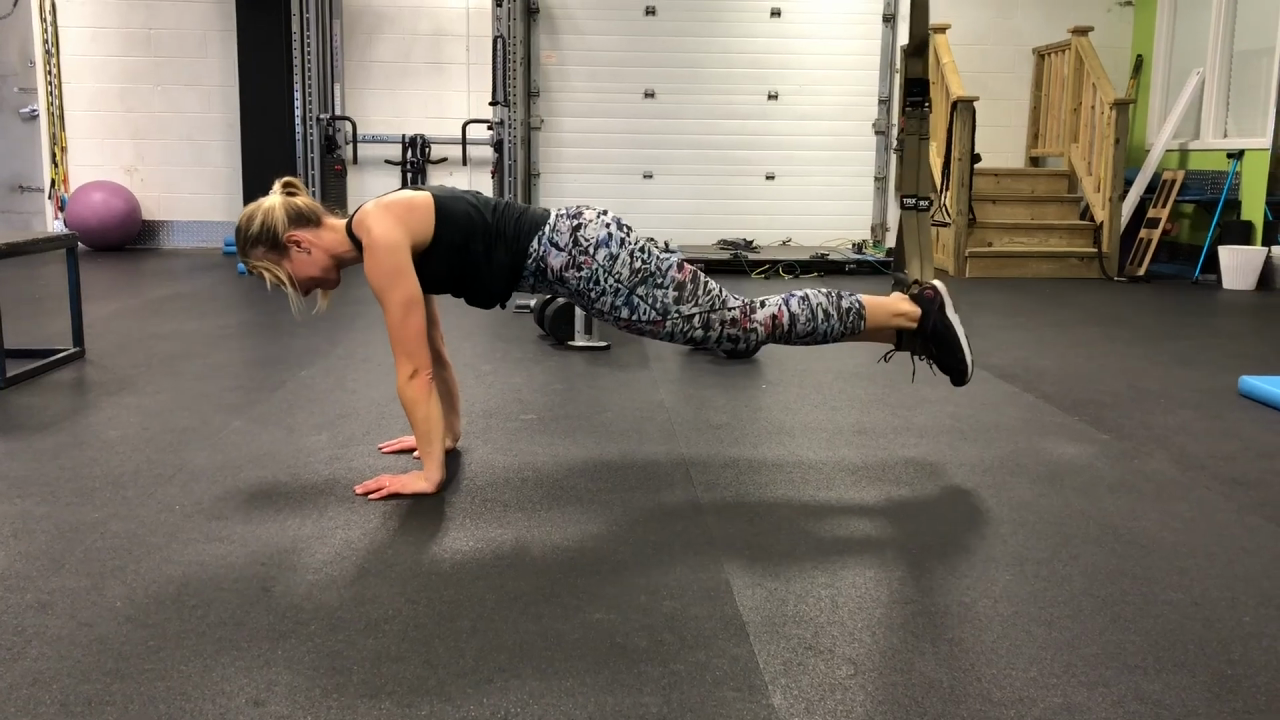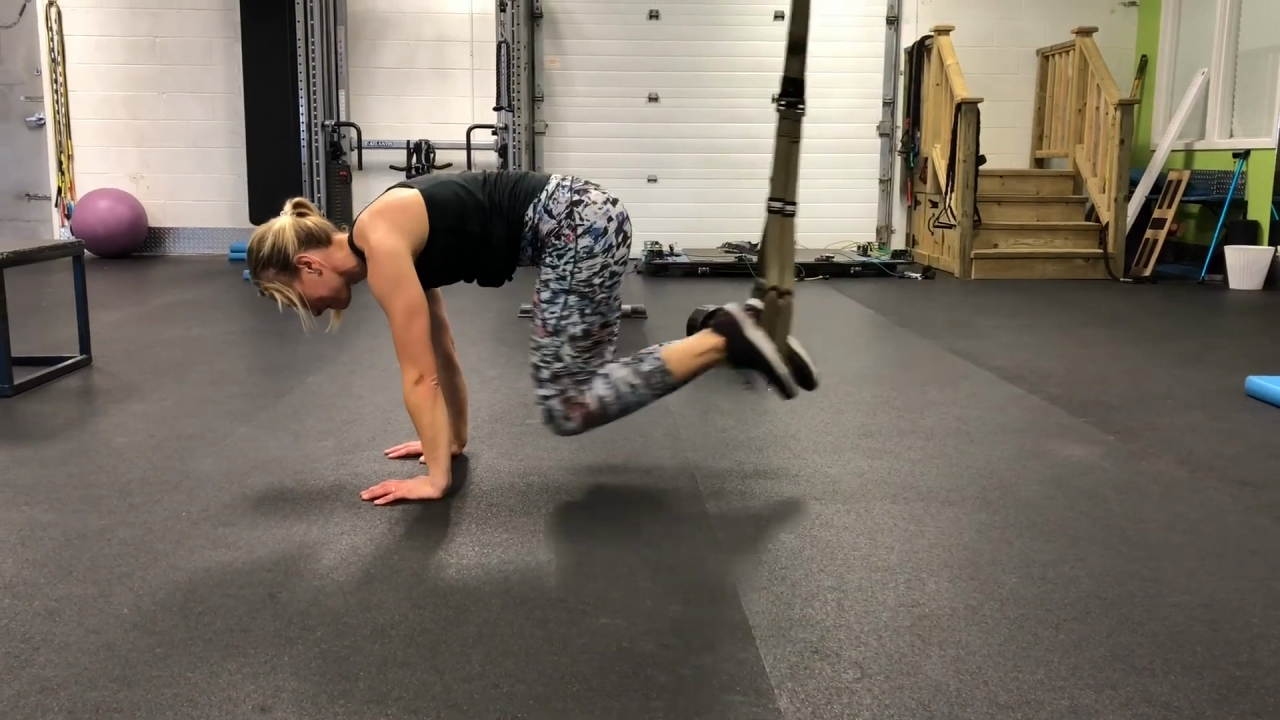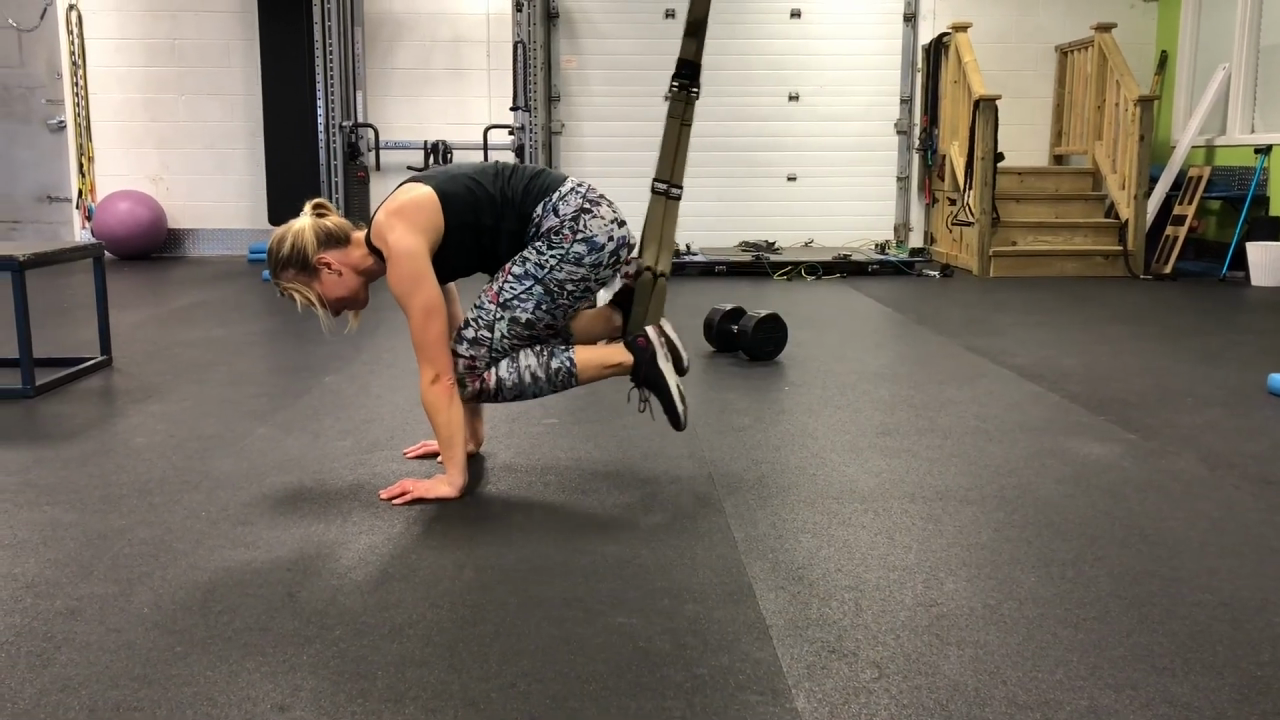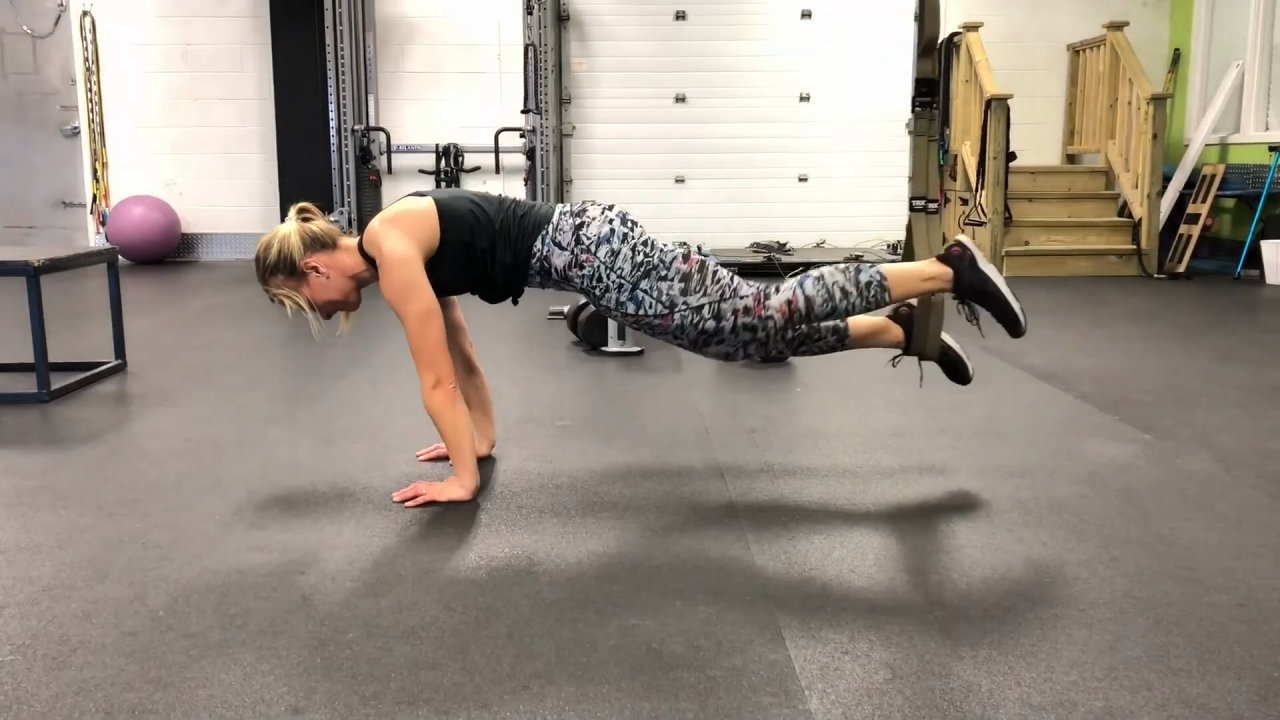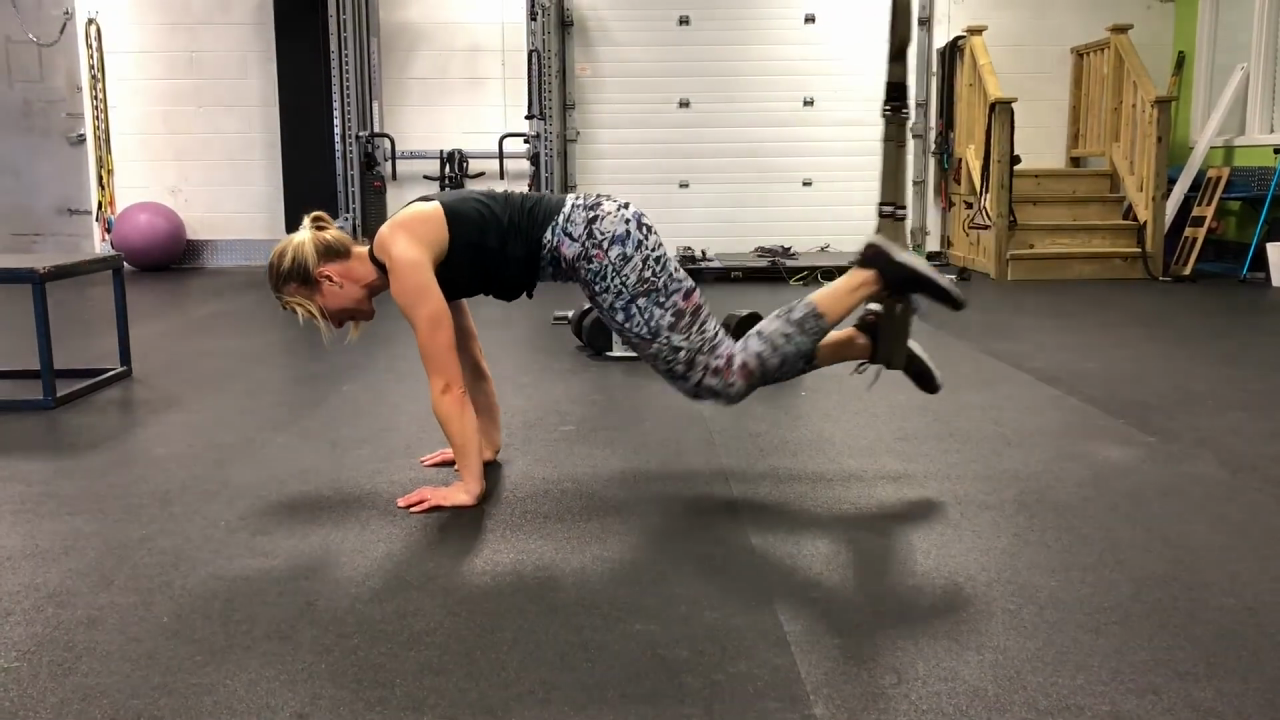
dt=1s
person 1, frame 1
left shoulder: (379, 236)
right shoulder: (386, 238)
left elbow: (413, 367)
right elbow: (433, 353)
left wrist: (431, 470)
right wrist: (447, 431)
left hip: (581, 254)
right hip: (572, 252)
left knee: (746, 323)
right knee: (744, 324)
left ankle: (915, 311)
right ankle: (906, 327)
person 1, frame 2
left shoulder: (380, 246)
right shoulder: (399, 243)
left elbow: (420, 375)
right elbow: (442, 354)
left wrist: (436, 477)
right wrist: (453, 438)
left hip: (576, 223)
right hip: (583, 221)
left knee: (567, 408)
right knee: (582, 387)
left ankle: (721, 341)
right ankle: (731, 333)
person 1, frame 3
left shoulder: (398, 243)
right shoulder: (400, 238)
left elbow: (439, 371)
right elbow: (452, 344)
left wrist: (453, 475)
right wrist: (469, 434)
left hip: (577, 227)
right hip: (581, 224)
left knee: (472, 372)
right knee: (505, 352)
left ankle: (631, 356)
right ankle: (620, 320)
person 1, frame 4
left shoulder: (390, 249)
right shoulder: (409, 252)
left elbow: (437, 378)
right elbow: (461, 355)
left wrist: (463, 478)
right wrist: (481, 439)
left hip: (589, 250)
right hip: (585, 246)
left knee: (763, 311)
right knee: (753, 327)
left ankle: (948, 271)
right ankle: (903, 332)
person 1, frame 5
left shoulder: (399, 253)
right shoulder: (419, 254)
left elbow: (446, 381)
right elbow: (469, 362)
left wrist: (467, 483)
right wrist: (485, 444)
left hip: (598, 240)
right hip: (600, 241)
left knee: (726, 374)
right knee: (720, 364)
left ankle: (870, 276)
right ankle: (866, 339)
